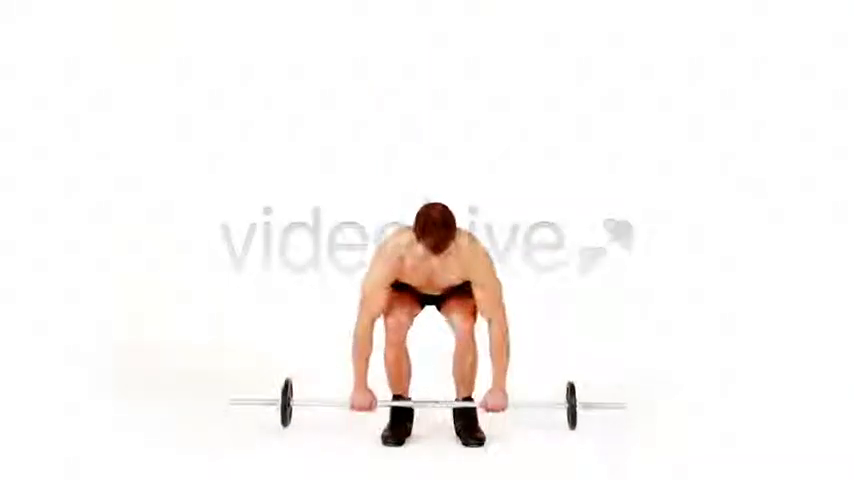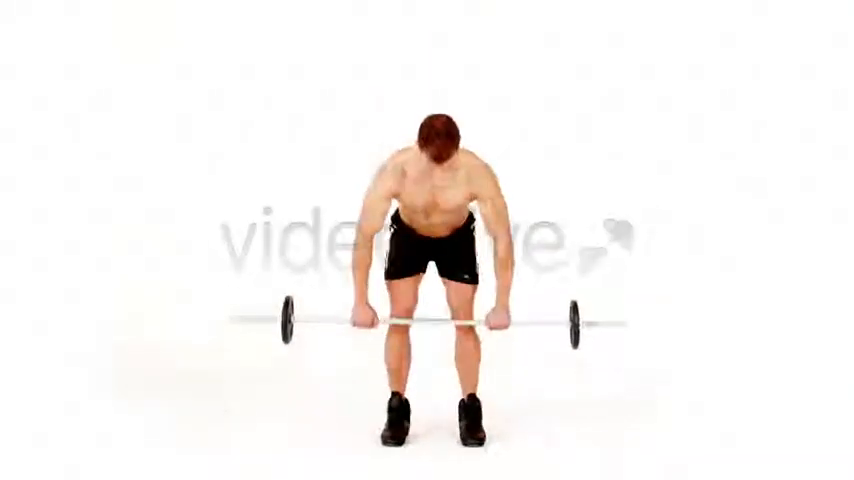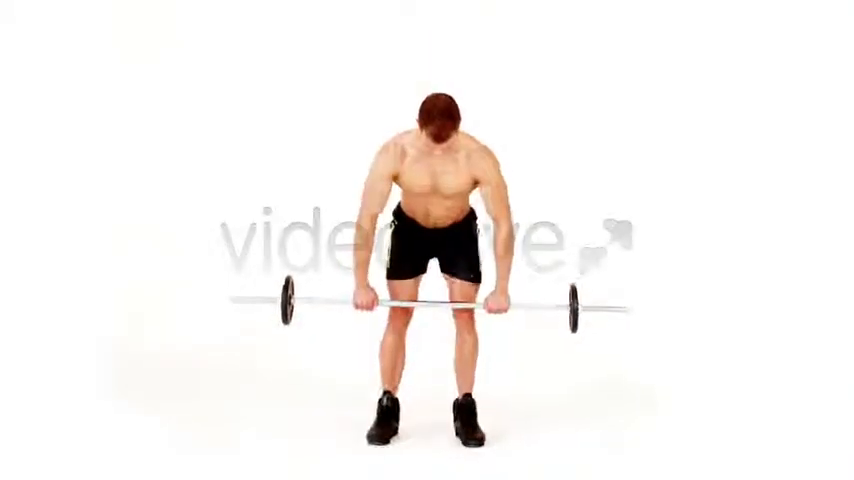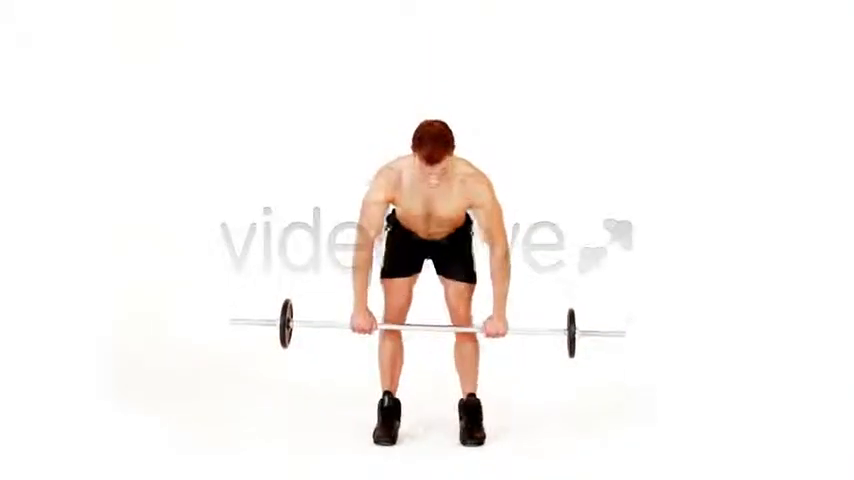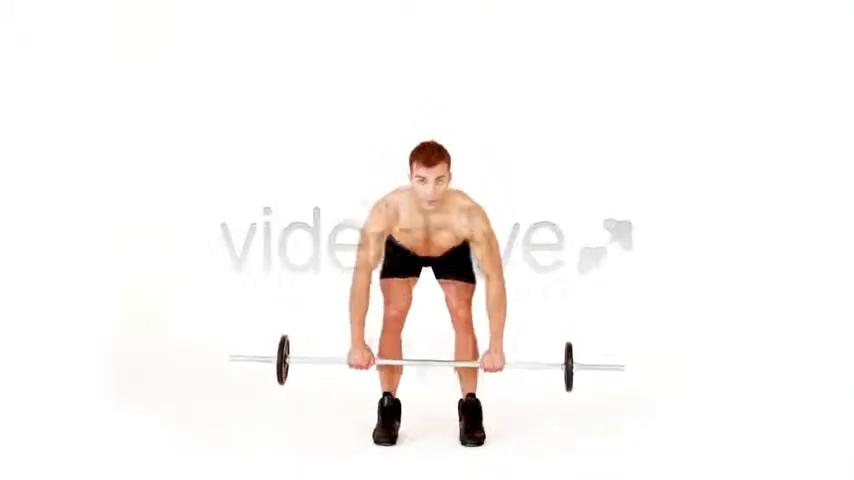
dt=0.5s
person 1, frame 1
left shoulder: (474, 255)
right shoulder: (391, 253)
left elbow: (497, 320)
right elbow: (365, 320)
left wrist: (498, 387)
right wrist: (360, 386)
left hip: (456, 288)
right hip: (406, 287)
left knee: (465, 330)
right knee: (394, 328)
left ankle: (464, 409)
right ankle: (400, 409)
person 1, frame 2
left shoulder: (478, 173)
right shoulder: (393, 171)
left elbow: (502, 238)
right elbow: (365, 235)
left wrist: (502, 304)
right wrist: (360, 301)
left hip: (457, 236)
right hip: (408, 235)
left knee: (463, 319)
right knee: (399, 316)
left ankle: (470, 409)
right ankle: (397, 409)
person 1, frame 3
left shoulder: (479, 157)
right shoulder: (393, 153)
left elbow: (503, 222)
right elbow: (366, 217)
left wrist: (501, 288)
right wrist: (361, 282)
left hip: (459, 231)
right hip: (409, 229)
left knee: (464, 318)
right knee: (398, 317)
left ankle: (465, 407)
right ankle: (387, 408)
person 1, frame 4
left shoulder: (474, 183)
right shoulder: (388, 178)
left elbow: (498, 246)
right elbow: (364, 243)
left wrist: (498, 311)
right wrist: (360, 306)
left hip: (454, 237)
right hip: (404, 235)
left knee: (461, 317)
right knee: (393, 316)
left ankle: (470, 407)
right ankle: (388, 407)
person 1, frame 5
left shoulder: (470, 215)
right shoulder: (386, 211)
left elbow: (494, 279)
right elbow: (362, 275)
left wrist: (496, 347)
right wrist: (357, 343)
left hip: (452, 252)
right hip: (402, 250)
left knee: (462, 317)
right knee: (393, 316)
left ankle: (469, 407)
right ankle: (388, 407)
